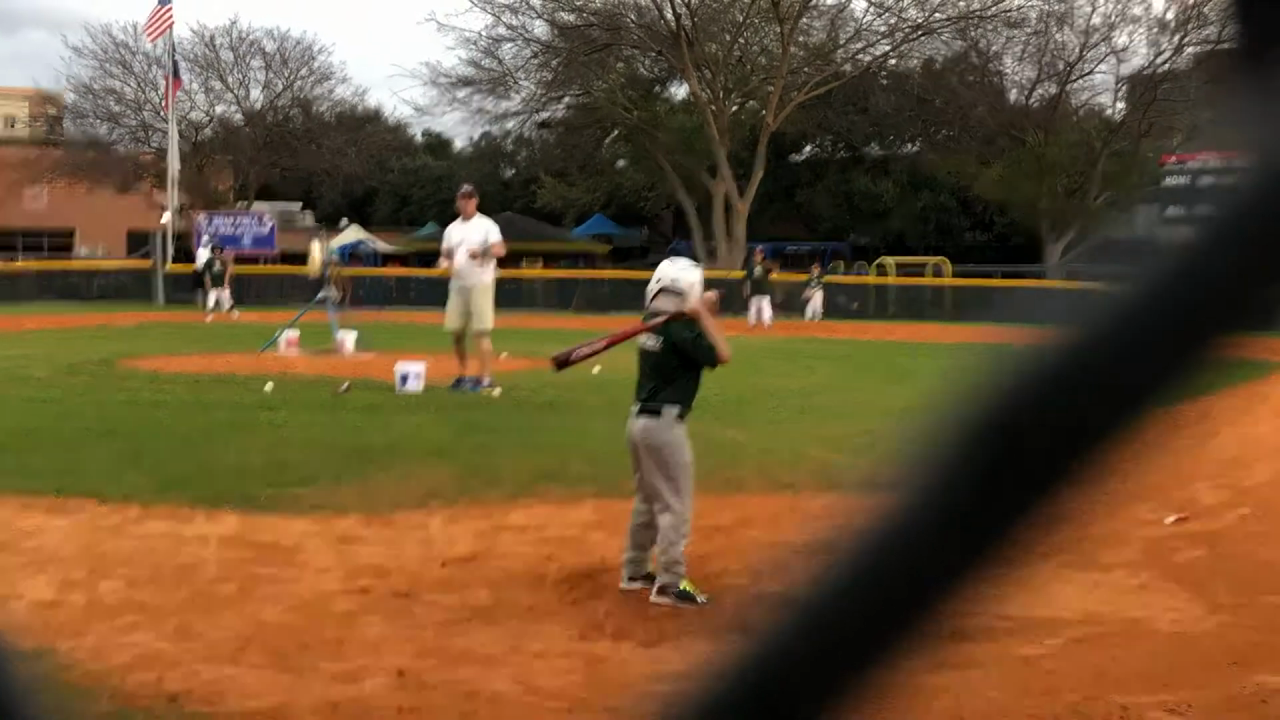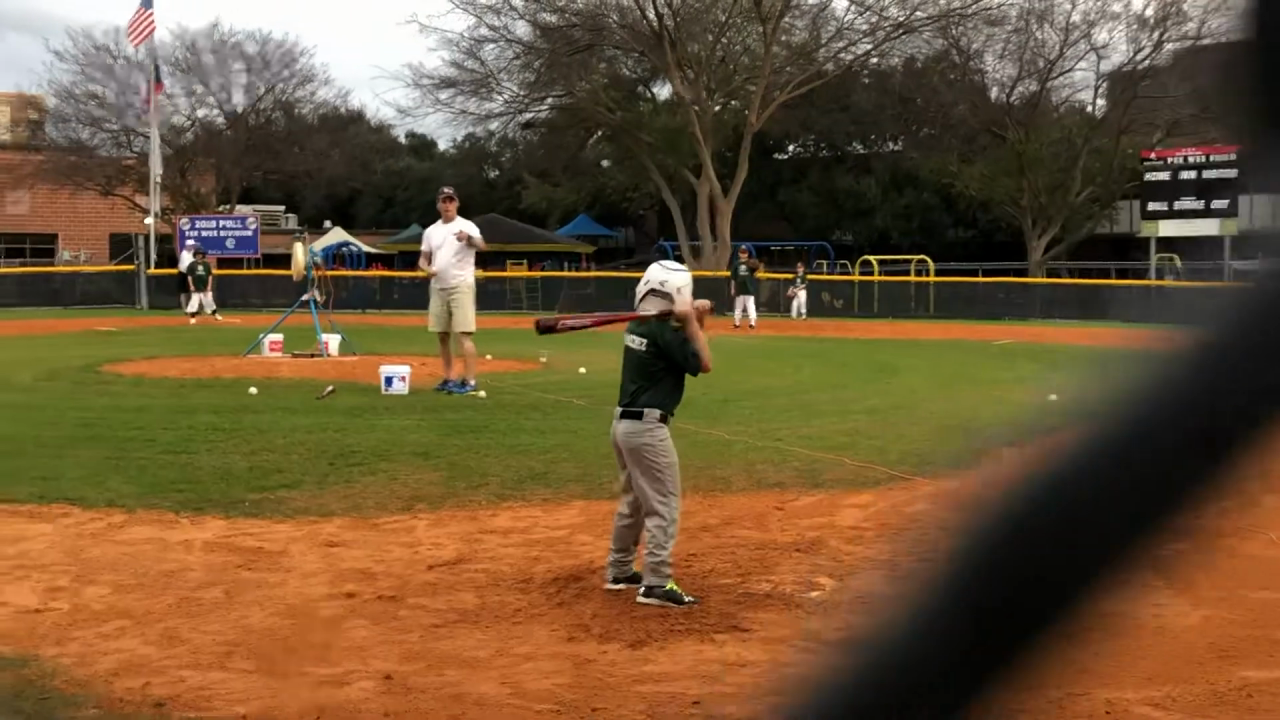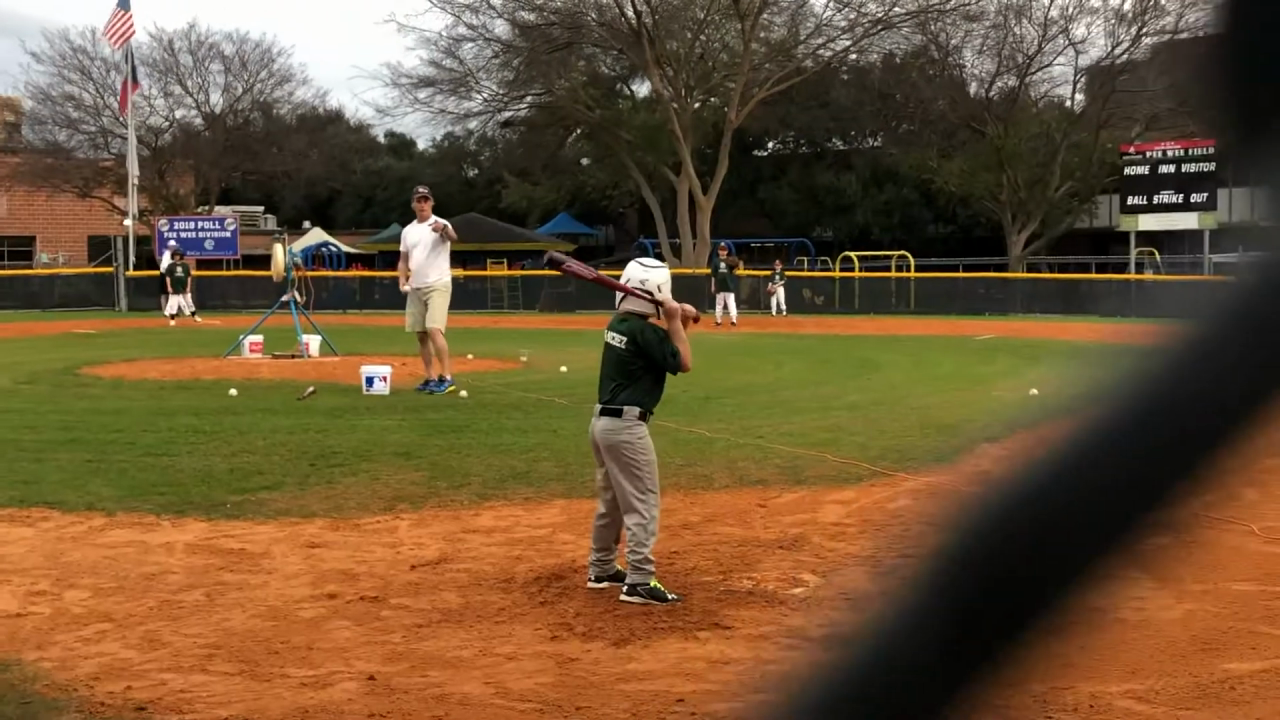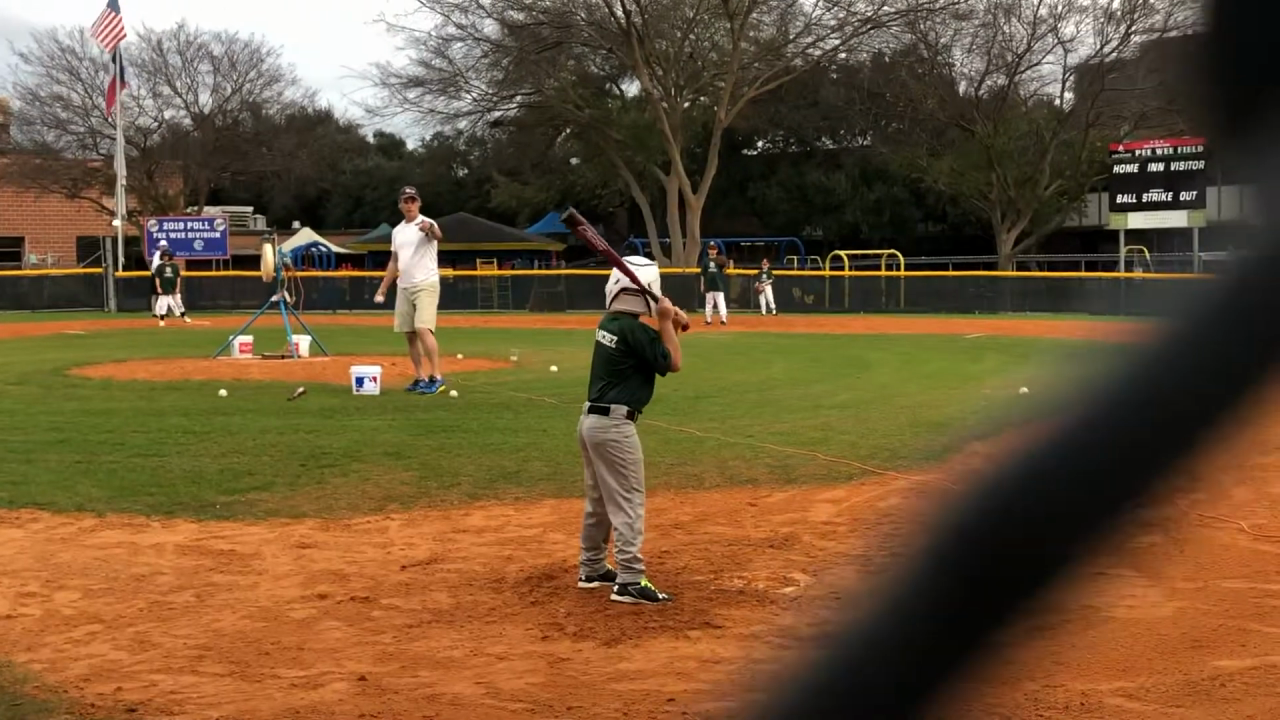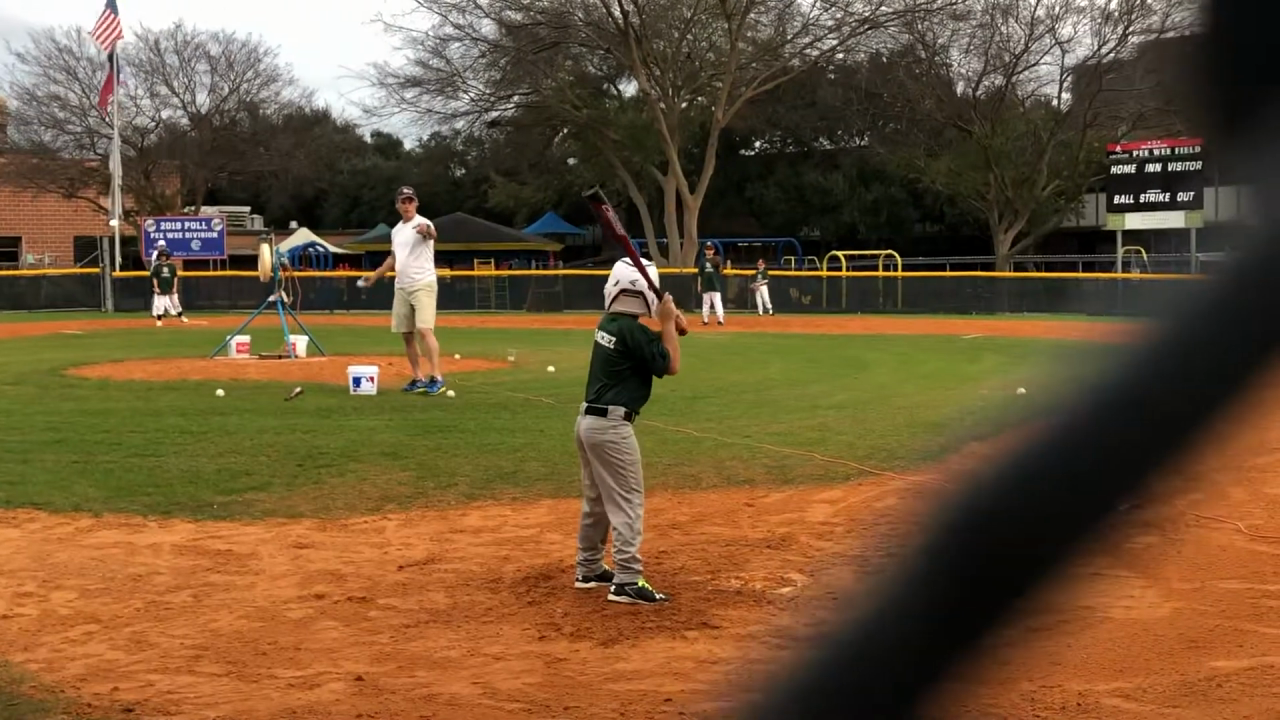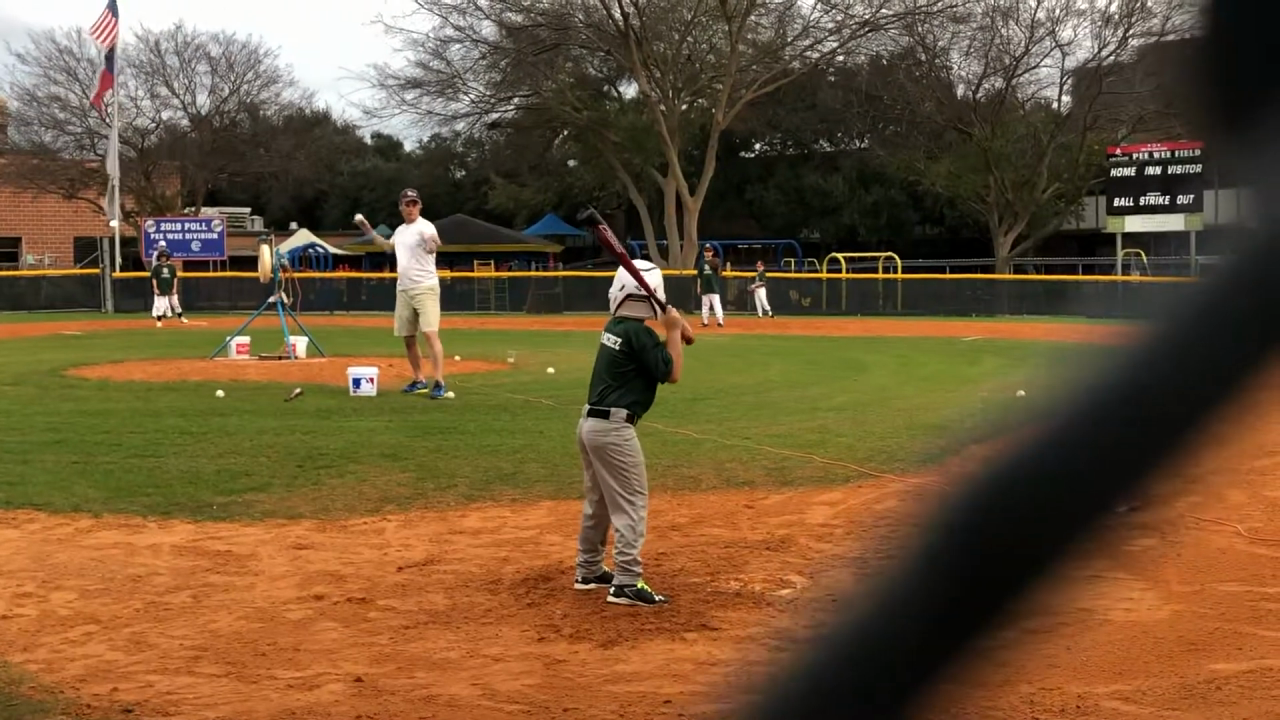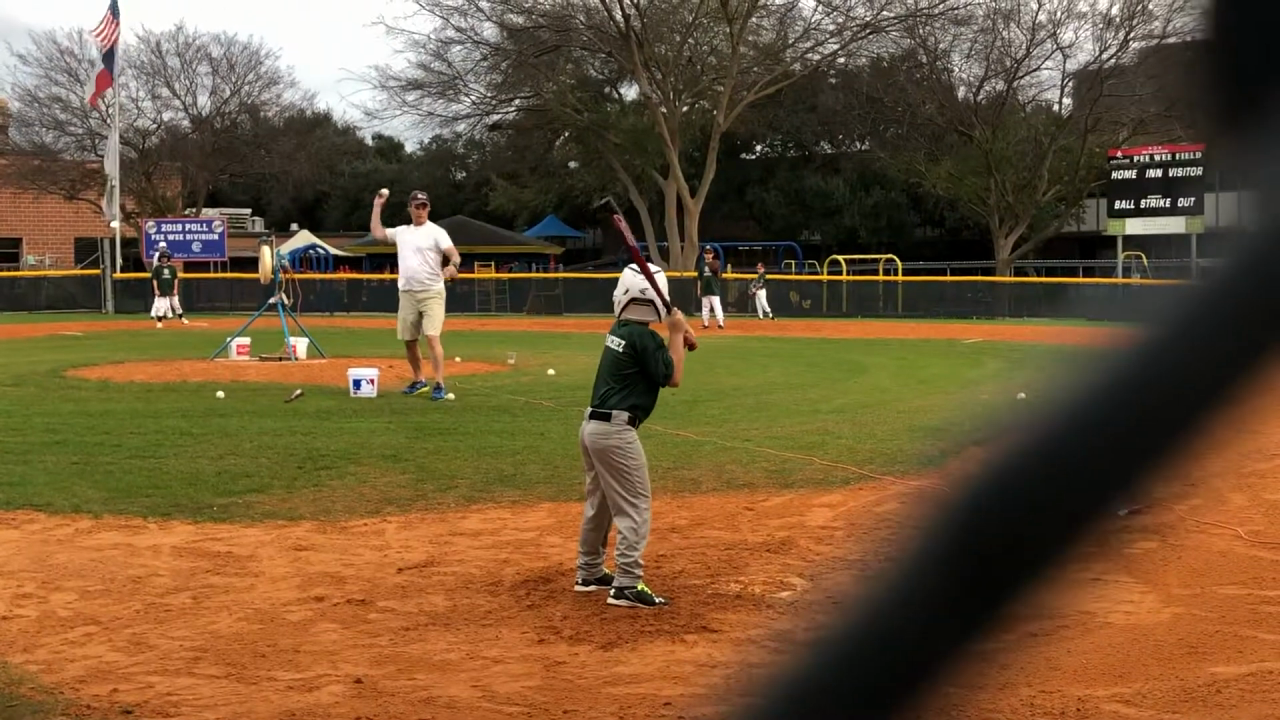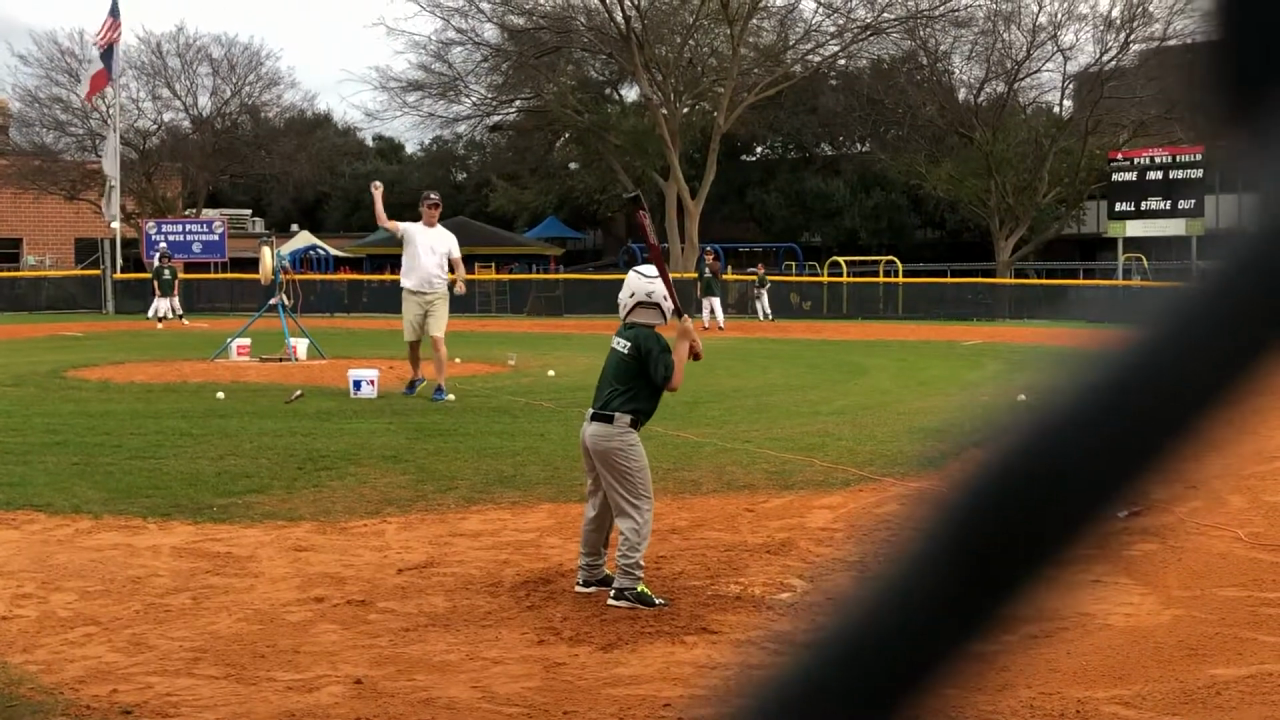
dt=0.2s
person 1, frame 1
left shoulder: (651, 324)
right shoulder: (678, 329)
left elbow: (695, 343)
right elbow: (721, 355)
left wrist: (705, 315)
right wrist: (703, 316)
left hip: (641, 420)
right hip: (664, 425)
left knee: (648, 499)
right knee: (675, 504)
left ankle: (635, 569)
right ankle: (669, 583)
person 1, frame 2
left shoulder: (636, 325)
right shoulder: (664, 332)
left elbow: (680, 347)
right elbow: (704, 364)
left wrist: (694, 321)
right wrist: (691, 322)
left hip: (624, 423)
right hip: (647, 428)
left knee: (633, 502)
right knee: (663, 505)
left ankle: (620, 570)
right ankle: (656, 583)
person 1, frame 3
left shoulder: (618, 323)
right shoulder: (643, 330)
left elbow: (659, 347)
right elbow: (683, 363)
left wrist: (678, 322)
right wrist: (674, 321)
left hip: (603, 420)
right hip: (626, 426)
left knee: (611, 500)
right knee: (642, 503)
left ankle: (601, 569)
right ankle: (639, 582)
person 1, frame 4
left shoulder: (609, 322)
right shoulder: (633, 329)
left elbow: (649, 348)
right elbow: (673, 364)
left wrist: (670, 325)
right wrist: (665, 321)
left hip: (591, 419)
right hip: (614, 425)
left knee: (599, 499)
right knee: (628, 502)
left ankle: (591, 569)
right ankle: (629, 582)
person 1, frame 5
left shoulder: (608, 322)
right shoulder: (632, 330)
left elbow: (647, 351)
right elbow: (670, 366)
left wrist: (669, 326)
right wrist: (667, 322)
left hip: (588, 420)
right hip: (611, 425)
left knee: (596, 500)
right knee: (627, 502)
left ankle: (589, 569)
right ankle: (626, 581)
person 1, frame 6
left shoulder: (615, 326)
right shoulder: (639, 333)
left elbow: (650, 358)
right elbow: (671, 374)
left wrist: (674, 335)
right wrist: (672, 331)
left hip: (590, 423)
right hip: (613, 428)
left knee: (597, 502)
right knee: (631, 504)
left ankle: (589, 570)
right ankle: (626, 583)
person 1, frame 7
left shoulder: (619, 329)
right shoulder: (644, 336)
left elbow: (655, 363)
right elbow: (673, 378)
left wrist: (677, 341)
right wrist: (675, 334)
left hip: (592, 425)
right hip: (615, 431)
left knee: (599, 503)
right knee: (635, 507)
left ankle: (589, 572)
right ankle: (626, 586)
person 1, frame 8
left shoulder: (625, 332)
right shoulder: (650, 339)
left elbow: (656, 369)
right elbow: (672, 383)
left wrist: (684, 350)
right wrist: (682, 340)
left hip: (593, 427)
right hip: (616, 433)
left knee: (600, 505)
right knee: (637, 508)
left ankle: (590, 573)
right ankle: (627, 587)
person 2, frame 1
left shoulder: (486, 225)
right shoulder: (451, 228)
left elbow: (501, 251)
right elbow: (444, 256)
left wrist: (482, 252)
right wrist: (443, 264)
left hip: (481, 286)
right hip: (457, 287)
left knee: (481, 333)
right knee: (456, 332)
left ankle: (485, 380)
right ankle: (464, 375)
person 2, frame 2
left shoulder: (467, 226)
right shoulder: (430, 231)
left elbow: (482, 246)
right elbow: (423, 259)
left wrist: (469, 238)
right wrist: (427, 268)
left hip: (462, 287)
right hip: (438, 289)
left knee: (463, 334)
right knee: (443, 335)
left ankle: (470, 381)
right ankle: (450, 378)
person 2, frame 3
left shoulder: (440, 224)
right shoulder: (407, 230)
left elbow: (453, 237)
right elbow: (404, 261)
left wrist: (444, 229)
right wrist: (402, 281)
left hip: (438, 286)
right hip: (415, 289)
left knee: (434, 330)
right knee: (422, 335)
left ankle: (447, 377)
right ankle: (431, 378)
person 2, frame 4
left shoulder: (426, 224)
right shoulder: (397, 230)
left elbow: (438, 236)
left wrist: (430, 228)
right wrist: (384, 286)
left hip: (426, 286)
right hip: (404, 288)
left knee: (423, 330)
right knee: (410, 335)
left ankle: (437, 377)
right ankle: (421, 378)
person 2, frame 5
left shoulder: (422, 224)
right shoulder: (396, 230)
left elbow: (431, 234)
left wrist: (425, 229)
right wrist: (375, 275)
left hip: (424, 286)
right hip: (401, 288)
left knee: (425, 330)
right knee: (408, 335)
left ankle: (437, 378)
right ankle: (419, 378)
person 2, frame 6
left shoulder: (424, 226)
right shoulder: (400, 230)
left elbow: (435, 240)
right elbow: (389, 246)
left wrist: (432, 244)
right wrist: (368, 230)
left hip: (425, 289)
right hip: (404, 291)
left knee: (429, 334)
right knee: (408, 337)
left ankle: (439, 382)
right ankle: (419, 380)
person 2, frame 7
left shoulder: (437, 232)
right shoulder: (401, 232)
left elbow: (454, 255)
right elbow: (377, 234)
left wrist: (452, 266)
right wrist: (378, 205)
left hip: (433, 293)
right hip: (408, 294)
left knee: (432, 337)
right knee: (409, 340)
left ankle: (439, 384)
right ankle: (419, 380)
person 2, frame 8
left shoulder: (448, 236)
right shoulder: (409, 229)
left elbow: (458, 265)
right elbow: (383, 223)
left wrist: (460, 280)
right wrist: (377, 195)
left hip: (438, 295)
right hip: (411, 294)
left knee: (437, 339)
right knee: (412, 341)
left ankle: (440, 386)
right ankle: (416, 377)
